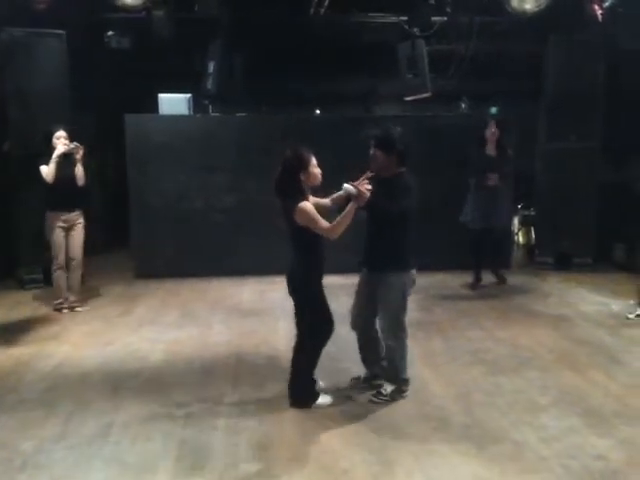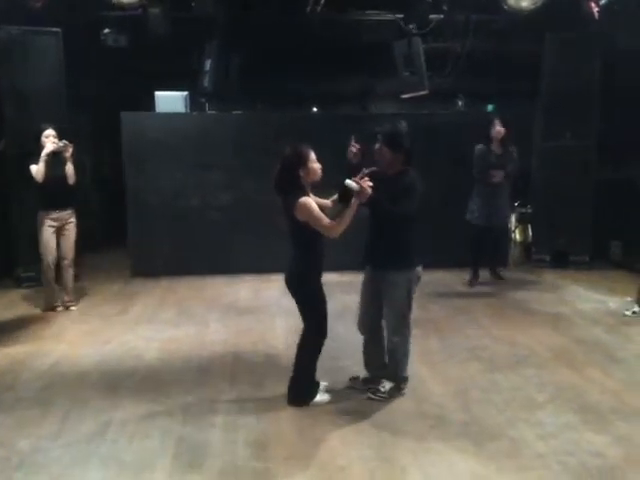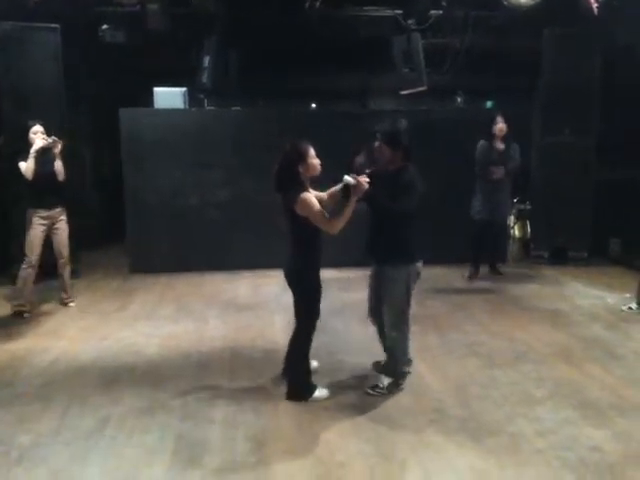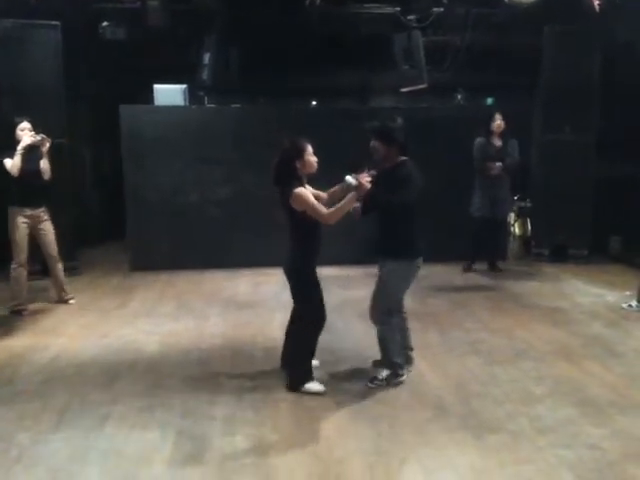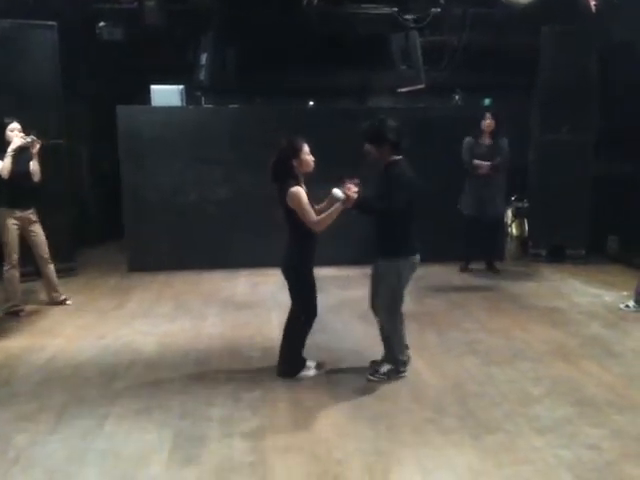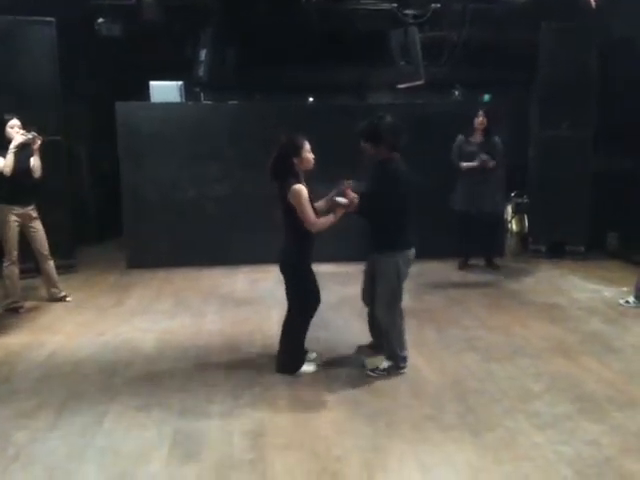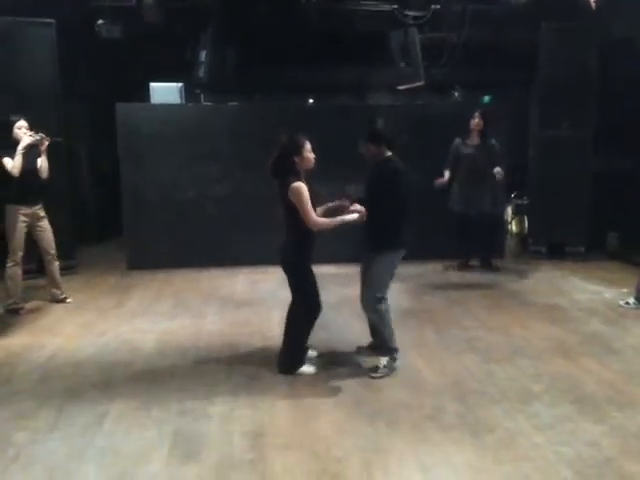
dt=0.3s
person 1, frame 1
left shoulder: (404, 184)
right shoulder: (377, 181)
left elbow: (394, 215)
right elbow: (374, 213)
left wrist: (368, 199)
left hip: (396, 270)
right hip: (373, 265)
left knee: (392, 329)
right knee: (360, 322)
left ankle: (398, 383)
right ankle: (376, 373)
person 1, frame 2
left shoulder: (410, 182)
right shoulder: (377, 176)
left elbow: (399, 216)
right elbow: (346, 198)
left wrist: (370, 197)
right wrist: (353, 167)
left hip: (401, 268)
right hip: (376, 264)
left knee: (396, 326)
right knee: (368, 323)
left ankle: (397, 381)
right ankle: (376, 374)
person 1, frame 3
left shoulder: (410, 179)
right shoulder: (380, 174)
left elbow: (398, 213)
left wrist: (367, 192)
left hip: (402, 261)
right hip: (382, 258)
left knee: (394, 319)
right knee: (378, 314)
left ankle: (397, 375)
right ankle: (398, 360)
person 1, frame 4
left shoulder: (408, 174)
right shoulder: (385, 172)
left elbow: (398, 206)
right elbow: (380, 204)
left wrist: (369, 192)
right wrist: (362, 206)
left hip: (404, 255)
right hip: (391, 252)
left knee: (381, 310)
right knee: (393, 308)
left ankle: (395, 369)
right ankle: (402, 356)
person 1, frame 5
left shoulder: (401, 174)
right shoulder: (389, 171)
left elbow: (389, 209)
left wrist: (358, 201)
right wrist: (359, 198)
left hip: (399, 255)
right hip: (387, 251)
left knee: (388, 309)
right knee: (381, 306)
left ankle: (397, 364)
right ankle: (398, 353)
person 1, frame 6
left shoulder: (396, 172)
right shoulder: (382, 167)
left elbow: (390, 209)
left wrist: (359, 205)
right wrist: (358, 198)
left hip: (395, 249)
right hip: (381, 246)
left knee: (387, 306)
right knee: (371, 297)
left ankle: (397, 360)
right ankle: (380, 343)
person 1, frame 7
left shoulder: (395, 170)
right shoulder: (377, 168)
left elbow: (400, 208)
left wrist: (367, 212)
right wrist: (359, 206)
left hip: (389, 246)
right hip: (375, 243)
left knee: (372, 299)
right knee: (371, 296)
left ankle: (390, 355)
right ankle: (380, 344)
person 2, frame 1
left shoulder: (302, 199)
right shoulder: (300, 207)
left elbow: (328, 202)
right elbow: (332, 231)
left wrist: (350, 190)
right wrist: (355, 203)
left hip: (305, 276)
right hip: (305, 279)
left knee: (318, 328)
right knee: (316, 332)
left ankle: (303, 383)
right ankle: (303, 395)
person 2, frame 2
left shoulder: (303, 196)
right shoulder: (302, 202)
left elbow: (328, 205)
right elbow: (333, 230)
right wrist: (357, 200)
left hip: (304, 274)
right hip: (304, 277)
left knee: (314, 329)
right knee: (316, 332)
left ankle: (306, 383)
right ankle: (301, 393)
person 2, frame 3
left shoulder: (301, 192)
right shoulder: (302, 198)
left elbow: (325, 198)
right elbow: (332, 227)
left wrist: (349, 183)
right wrist: (355, 196)
left hip: (300, 266)
right hip: (304, 270)
left knee: (305, 319)
right knee: (306, 324)
left ankle: (294, 365)
right ankle: (300, 387)
person 2, frame 4
left shoulder: (301, 187)
right shoulder: (297, 192)
left elbow: (326, 198)
right elbow: (328, 216)
left wrist: (350, 184)
right wrist: (355, 193)
left hip: (300, 262)
right hip: (301, 265)
left knee: (302, 312)
right knee: (315, 316)
left ankle: (291, 360)
right ankle: (300, 377)
person 2, frame 5
left shoulder: (296, 187)
right shoulder: (294, 191)
left elbow: (315, 213)
right elbow: (316, 224)
left wrist: (337, 196)
right wrist: (343, 203)
left hip: (299, 260)
right hip: (298, 262)
left knee: (301, 310)
right knee: (305, 312)
left ankle: (293, 359)
right ankle: (290, 366)
person 2, frame 6
left shoulder: (294, 184)
right shoulder: (296, 188)
left elbow: (313, 209)
right elbow: (313, 224)
left wrist: (335, 196)
right wrist: (341, 210)
left hip: (296, 256)
right hip: (296, 258)
left knee: (310, 301)
right knee: (301, 307)
left ankle: (296, 351)
right ankle: (290, 362)
person 2, frame 7
left shoulder: (292, 183)
right shoulder: (297, 186)
right elbow: (313, 223)
left wrist: (331, 206)
right wrist: (344, 218)
left hip: (295, 254)
right hip: (296, 256)
left knee: (301, 302)
right knee: (311, 306)
left ankle: (294, 352)
right ankle: (291, 362)
person 3, frame 1
left shoulder: (73, 160)
right shoulder: (46, 161)
left elbow: (81, 182)
right elbow: (49, 179)
left wrist: (79, 161)
right wrist: (55, 157)
left hip: (76, 215)
right hip: (55, 216)
left knee: (76, 259)
right knee: (59, 261)
left ankle: (74, 299)
right ankle: (60, 301)
person 3, frame 2
left shoulder: (62, 159)
right shoulder: (36, 161)
left elbow: (71, 181)
right elbow: (39, 178)
left wrist: (68, 159)
right wrist: (44, 155)
left hip: (68, 214)
right hip: (47, 216)
left knee: (68, 259)
right knee: (49, 260)
left ankle: (68, 299)
right ankle: (51, 301)
person 3, frame 3
left shoulder: (50, 155)
right shoulder: (24, 157)
left elbow: (61, 177)
right elbow: (28, 174)
left wrist: (57, 155)
right wrist: (33, 151)
left hip: (58, 212)
right hip: (36, 214)
left knee: (64, 256)
right knee: (31, 260)
left ankle: (66, 296)
right ankle: (22, 304)
person 3, frame 4
left shoulder: (36, 153)
right shoulder: (10, 154)
left elbow: (47, 176)
right elbow: (14, 172)
left wrist: (44, 154)
right wrist: (20, 148)
left hip: (41, 211)
right hip: (20, 212)
left knee: (53, 254)
right knee: (20, 260)
left ankle: (63, 294)
right ankle: (18, 304)
person 3, frame 5
left shoulder: (26, 154)
left elbow: (36, 178)
left wrist: (35, 155)
left hip: (30, 212)
left knee: (44, 255)
left ankle: (56, 295)
person 3, frame 6
left shoulder: (27, 150)
left elbow: (37, 174)
left wrist: (36, 151)
left hip: (30, 208)
left knee: (44, 252)
left ankle: (55, 292)
person 3, frame 7
left shoulder: (35, 151)
left elbow: (44, 174)
left wrist: (43, 152)
right wrist: (21, 148)
left hip: (37, 208)
right hip: (17, 210)
left knee: (50, 252)
left ankle: (57, 293)
person 4, frame 1
left shoulder: (505, 154)
right shoulder: (476, 153)
left elbow: (508, 176)
right elbow: (473, 178)
left wrist: (496, 179)
right wrist: (488, 180)
left hip: (500, 201)
right hip: (479, 201)
left knee: (500, 238)
right knee: (478, 239)
left ankle: (496, 269)
right ankle: (477, 276)
person 4, frame 2
left shoulder: (509, 151)
right shoulder: (481, 149)
left elbow: (512, 171)
right elbow: (478, 173)
left wrist: (497, 174)
right wrist: (496, 175)
left hip: (501, 197)
right hip: (482, 197)
left knee: (500, 234)
right knee: (478, 235)
left ankle: (494, 268)
right ankle: (474, 272)
person 4, frame 3
left shoulder: (512, 147)
right shoulder: (483, 146)
left elbow: (514, 167)
right elbow: (480, 169)
left wrist: (496, 170)
right wrist: (499, 171)
left hip: (503, 193)
right hip: (484, 193)
left knee: (499, 230)
right knee: (480, 229)
left ankle: (493, 264)
right ankle: (475, 266)
person 4, frame 4
left shoulder: (511, 143)
right shoulder: (481, 142)
left elbow: (513, 163)
right elbow: (479, 165)
left wrist: (494, 165)
right wrist: (500, 166)
left hip: (502, 190)
right hip: (484, 189)
left knee: (499, 227)
right knee: (480, 225)
left ankle: (493, 261)
right ankle: (471, 260)
person 4, frame 5
left shoulder: (501, 143)
right shoulder: (470, 142)
left elbow: (501, 163)
right elbow: (468, 164)
left wrist: (480, 164)
right wrist: (489, 166)
left hip: (494, 190)
right hip: (474, 190)
left knee: (493, 226)
right knee: (471, 226)
left ankle: (490, 261)
right ankle: (466, 260)
person 4, frame 6
left shoulder: (494, 141)
right shoulder: (462, 140)
left elbow: (498, 163)
right elbow: (456, 163)
left wrist: (489, 162)
right wrist: (473, 164)
left hip: (488, 188)
right hip: (467, 188)
left knee: (491, 222)
right knee: (466, 223)
left ankle: (489, 258)
right ankle: (464, 257)
person 4, frame 7
left shoulder: (490, 144)
right shoulder: (458, 143)
left elbow: (496, 163)
right elbow: (450, 165)
left wrist: (497, 170)
right wrist: (445, 178)
left hip: (484, 191)
right hip: (462, 190)
left knee: (487, 225)
right knee: (463, 225)
left ankle: (486, 259)
right ankle: (464, 258)
